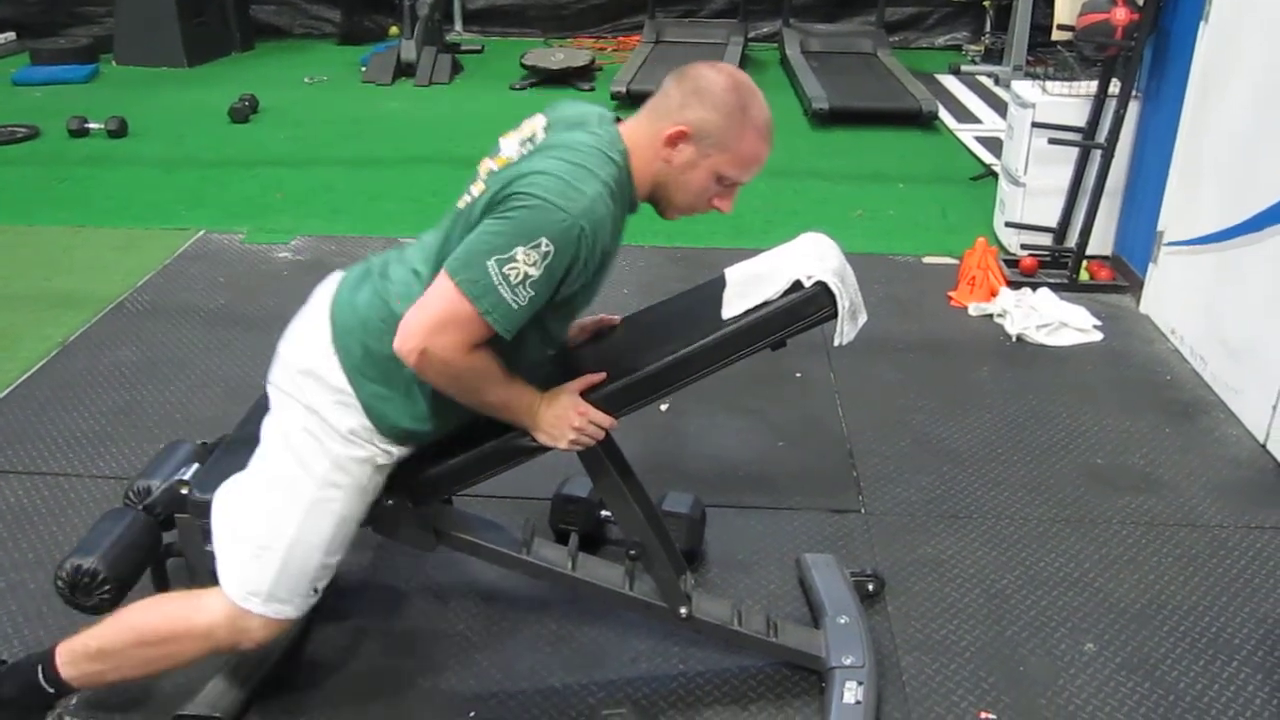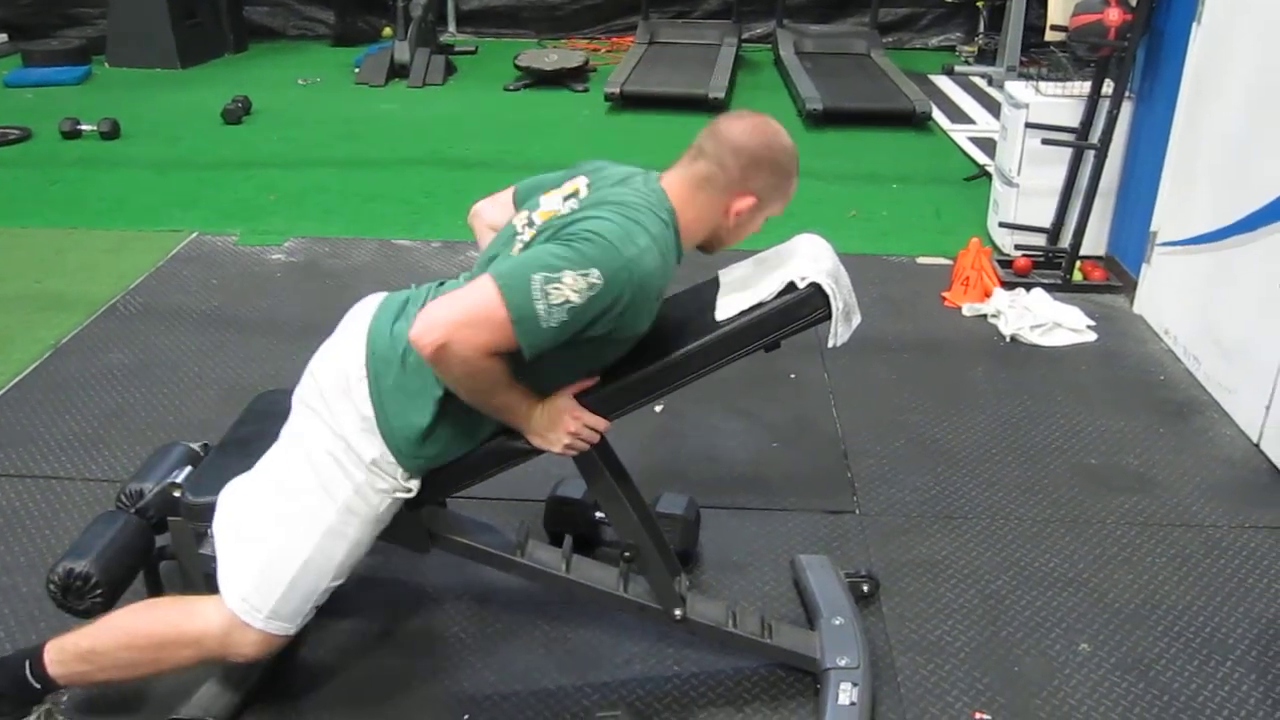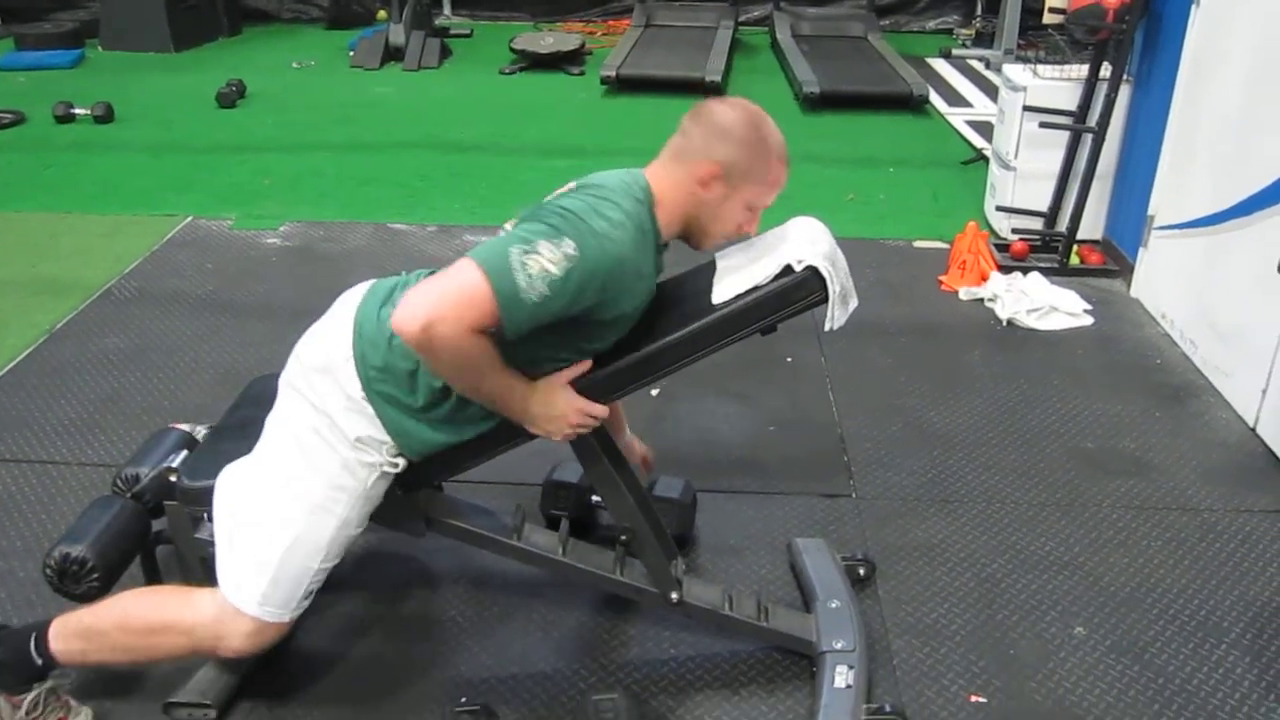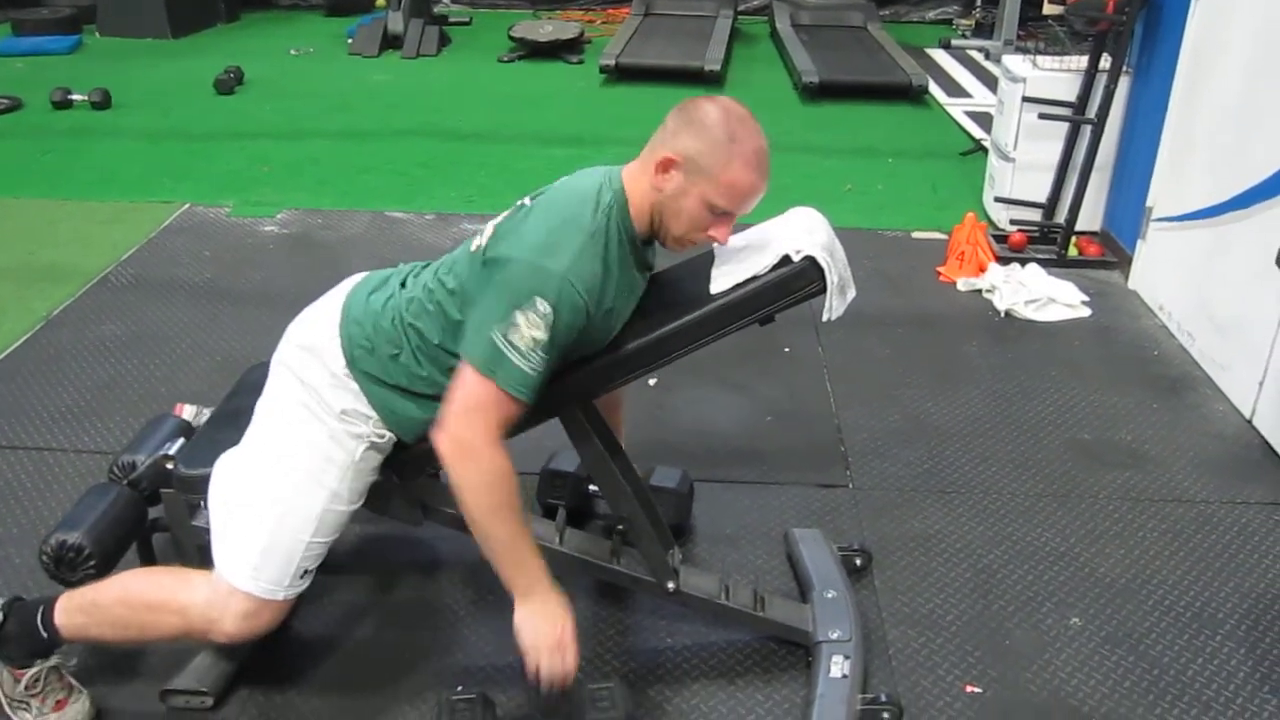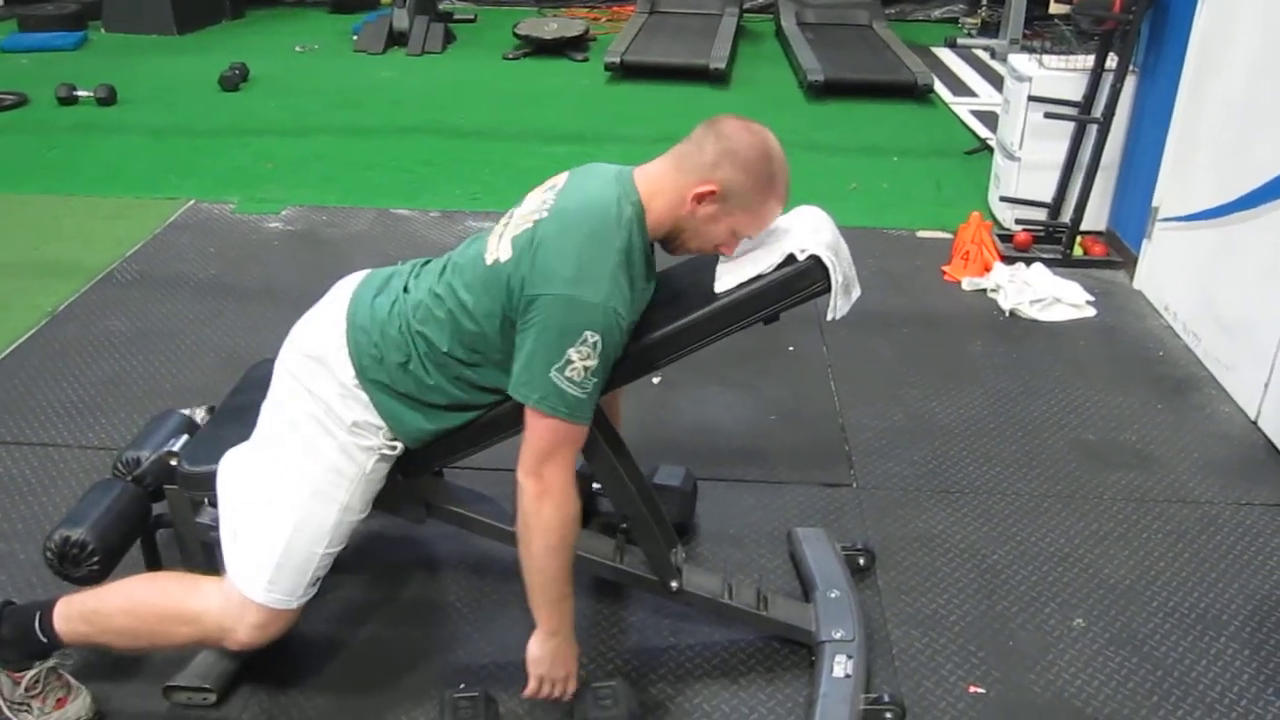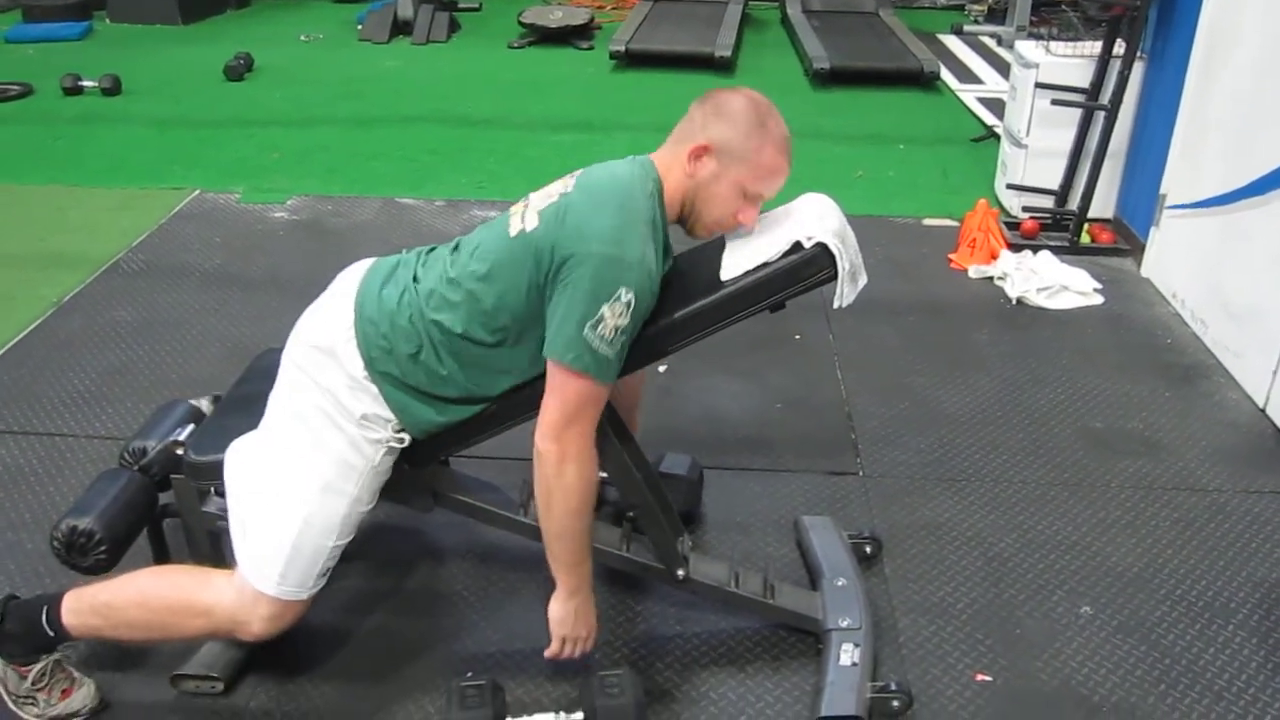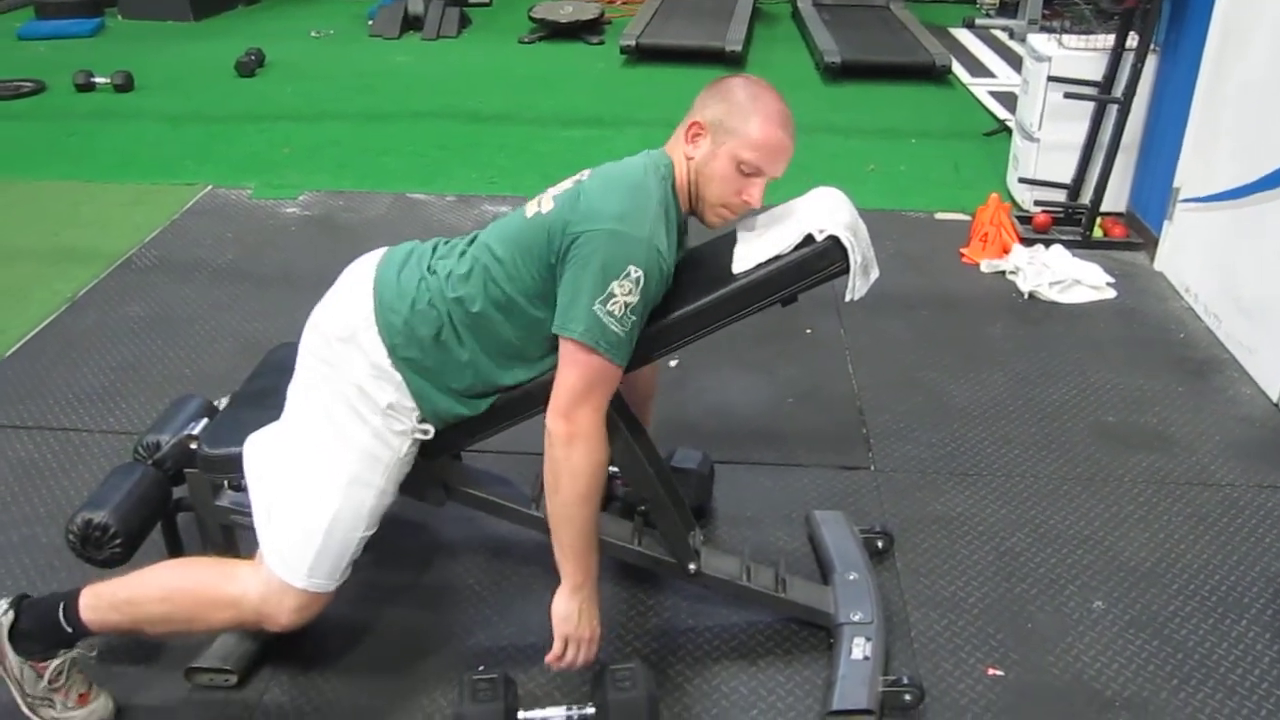
dt=0.3s
person 1, frame 1
left shoulder: (585, 123)
right shoulder: (573, 209)
right elbow: (429, 344)
left wrist: (559, 328)
right wrist: (535, 412)
left hip: (358, 316)
right hip: (358, 390)
right knee: (254, 617)
person 1, frame 2
left shoulder: (618, 180)
right shoulder: (632, 258)
left elbow: (487, 213)
right elbow: (445, 337)
right wrist: (532, 416)
left hip: (382, 335)
right hip: (380, 415)
right knee: (248, 628)
person 1, frame 3
left shoulder: (633, 207)
right shoulder: (604, 235)
left elbow: (585, 339)
right elbow: (432, 320)
left wrist: (612, 431)
right wrist: (536, 409)
left hip: (374, 334)
right hip: (366, 391)
right knee: (246, 625)
person 1, frame 4
left shoulder: (623, 210)
right shoulder: (557, 265)
left elbow: (602, 341)
right elbow: (469, 440)
right wrist: (535, 598)
left hip: (380, 327)
right hip: (351, 378)
right knee: (241, 610)
person 1, frame 5
left shoulder: (609, 181)
right shoulder: (586, 291)
left elbow: (596, 360)
right elbow: (543, 480)
right wrist: (554, 632)
left hip: (374, 313)
right hip: (354, 387)
right knee: (252, 617)
person 1, frame 6
left shoulder: (627, 182)
right shoulder: (619, 253)
left elbow: (616, 351)
right elbow: (559, 444)
right wrist: (573, 593)
left hip: (378, 300)
right hip: (363, 381)
right knee: (261, 607)
person 1, frame 7
left shoulder: (652, 186)
right shoulder: (630, 236)
left elbow: (631, 345)
right elbow: (572, 426)
right wrist: (577, 589)
left hip: (399, 293)
right hip: (381, 361)
right knee: (285, 598)
